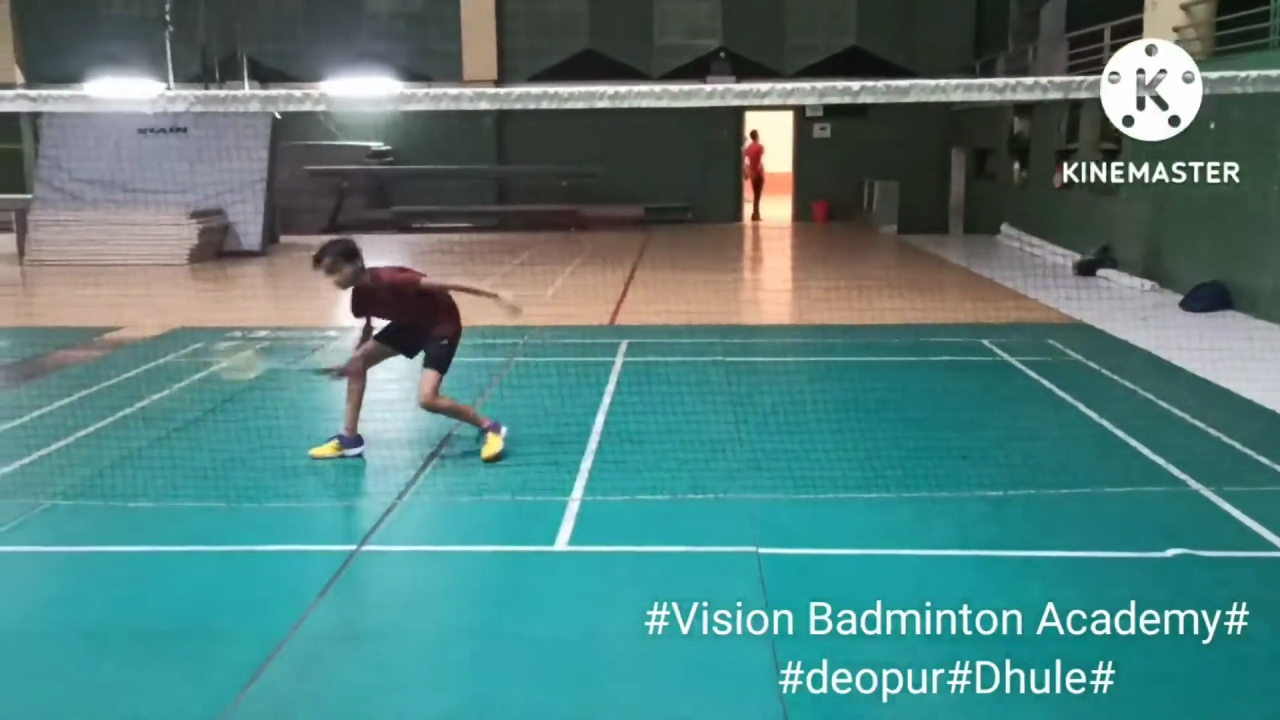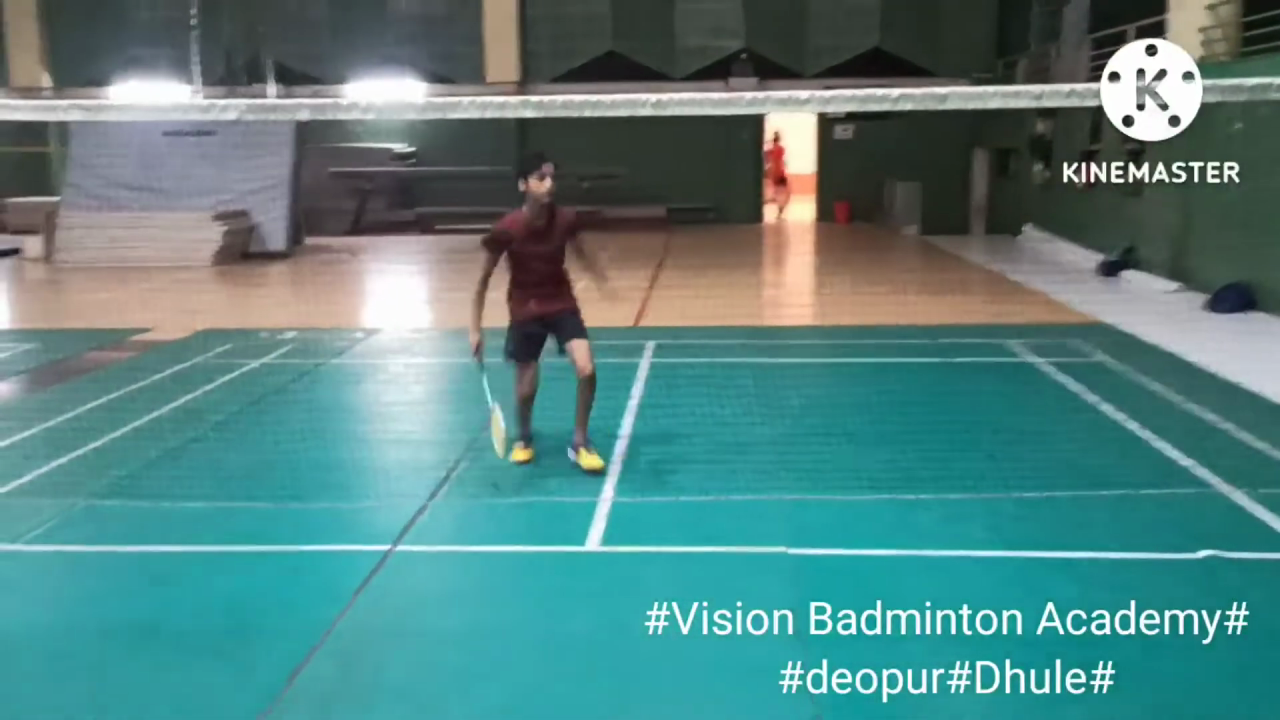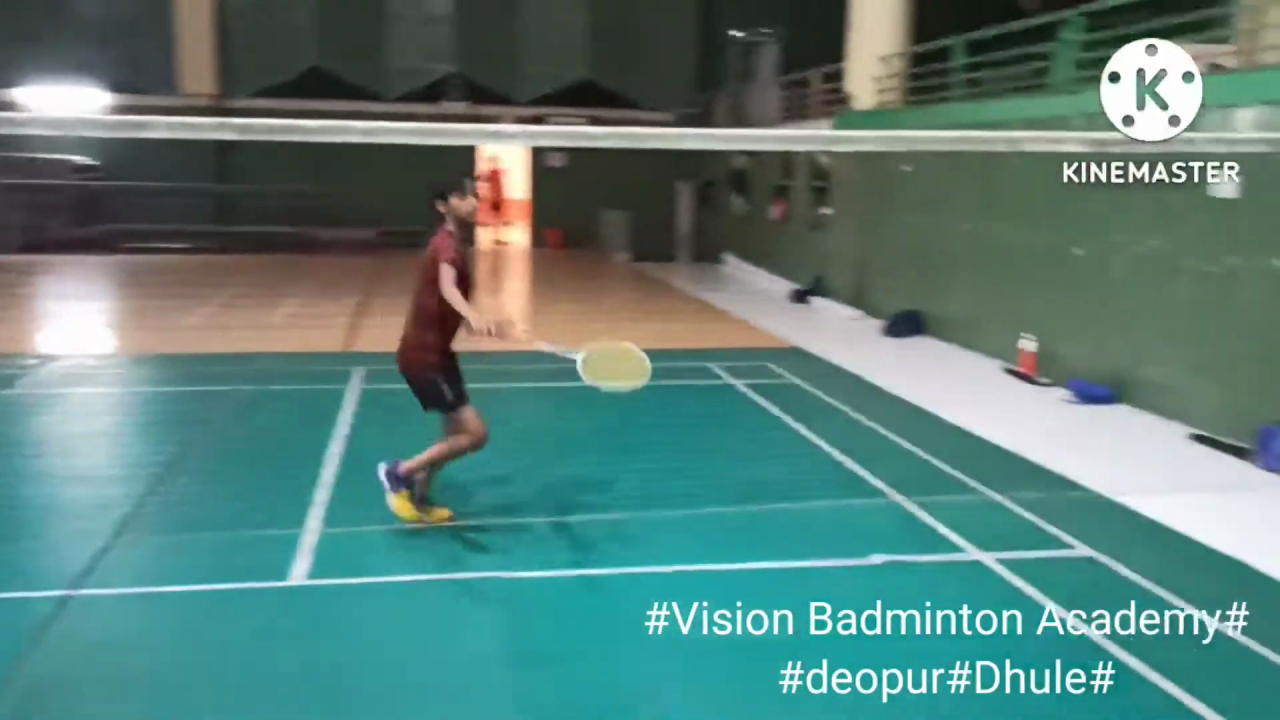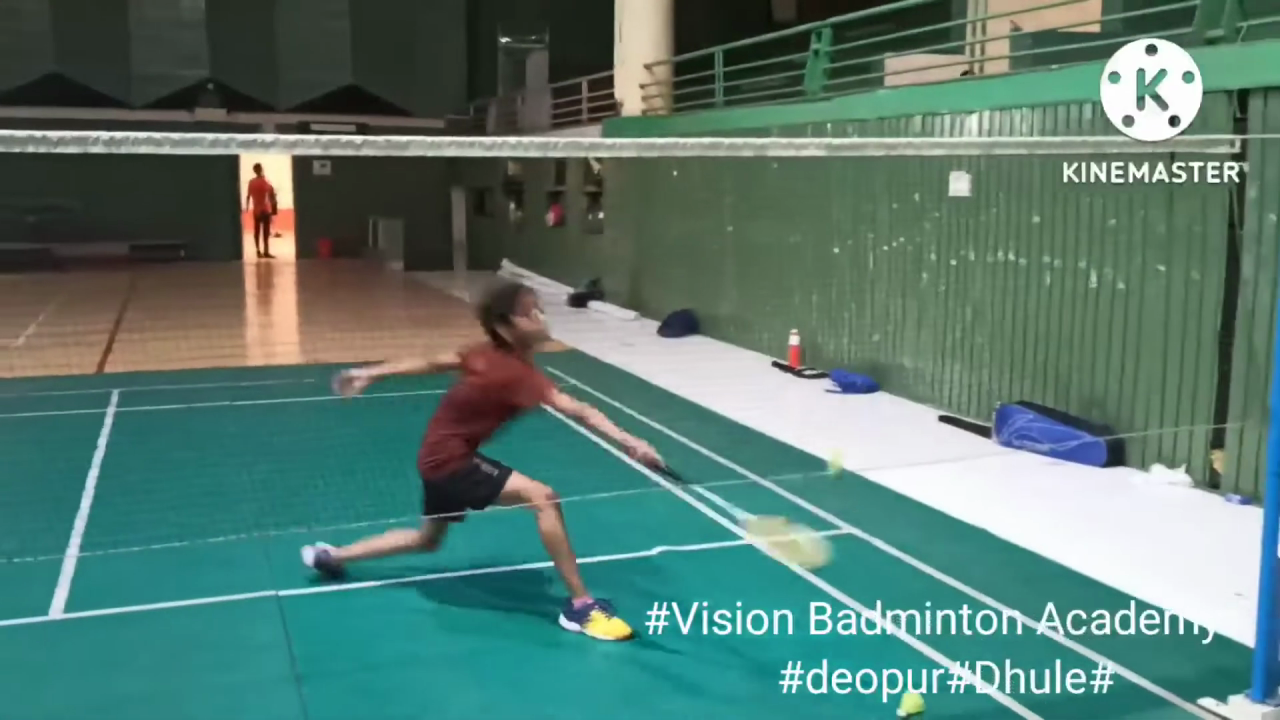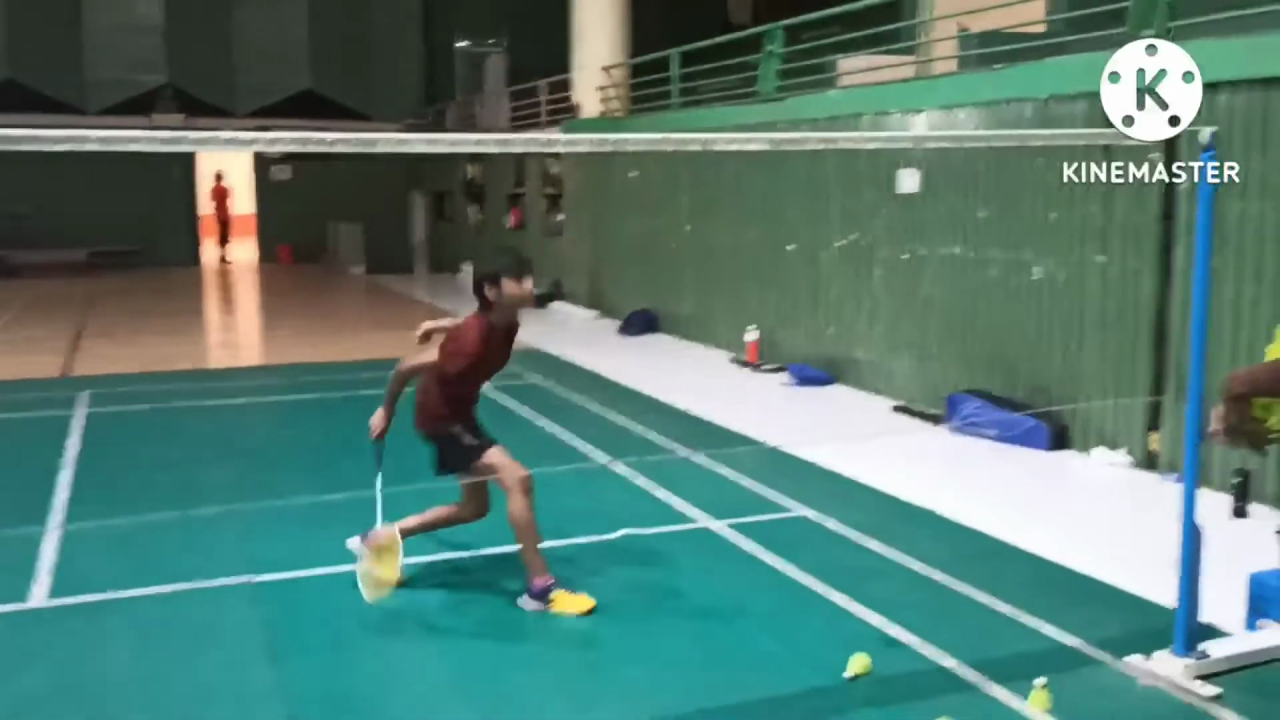
dt=0.5s
person 1, frame 1
left shoulder: (389, 281)
right shoulder: (359, 296)
left elbow: (446, 285)
right elbow: (366, 335)
left wrist: (496, 296)
right wrist: (348, 363)
left hip: (441, 325)
right hip: (410, 324)
left knee: (427, 400)
right knee: (357, 364)
left ankle: (489, 427)
right ankle: (349, 438)
person 1, frame 2
left shoulder: (565, 220)
right shoulder: (508, 228)
right elbow: (484, 278)
left wrist: (600, 278)
right wrist: (476, 328)
left hip: (561, 304)
right hip: (526, 310)
left knee: (586, 372)
right knee: (526, 390)
left ankle: (580, 442)
right ankle: (524, 438)
person 1, frame 3
left shoulder: (456, 244)
right shoulder: (446, 244)
right elbow: (449, 291)
left wrist: (468, 318)
right wrist: (472, 318)
left hip: (437, 350)
right hip: (423, 356)
left knee: (455, 434)
right knee: (473, 436)
left ankle: (420, 497)
right ankle: (399, 473)
person 1, frame 4
left shoulder: (490, 354)
right shoulder: (515, 370)
left elbow: (430, 362)
right elbow: (575, 410)
left wrist: (368, 374)
right wrist: (631, 443)
left hip: (439, 454)
right hip: (450, 457)
left knee: (428, 540)
right knee: (544, 498)
left ankle: (329, 556)
right ankle: (580, 606)
person 1, frame 5
left shoulder: (506, 323)
right shoulder: (474, 339)
left elbow: (463, 324)
right elbow: (409, 367)
left wrist: (442, 326)
right wrist: (387, 409)
left hip: (457, 409)
right hip: (442, 415)
left knee: (475, 506)
right knee: (517, 479)
left ankle: (375, 540)
right ankle: (541, 587)
